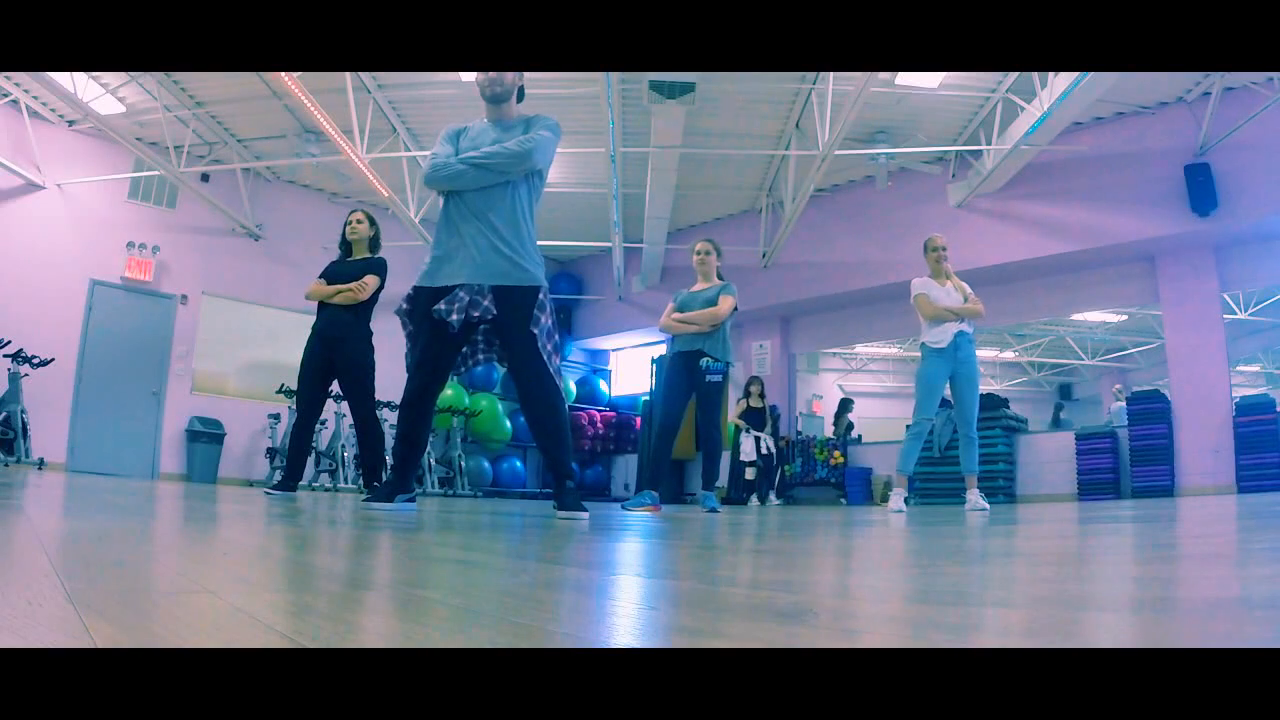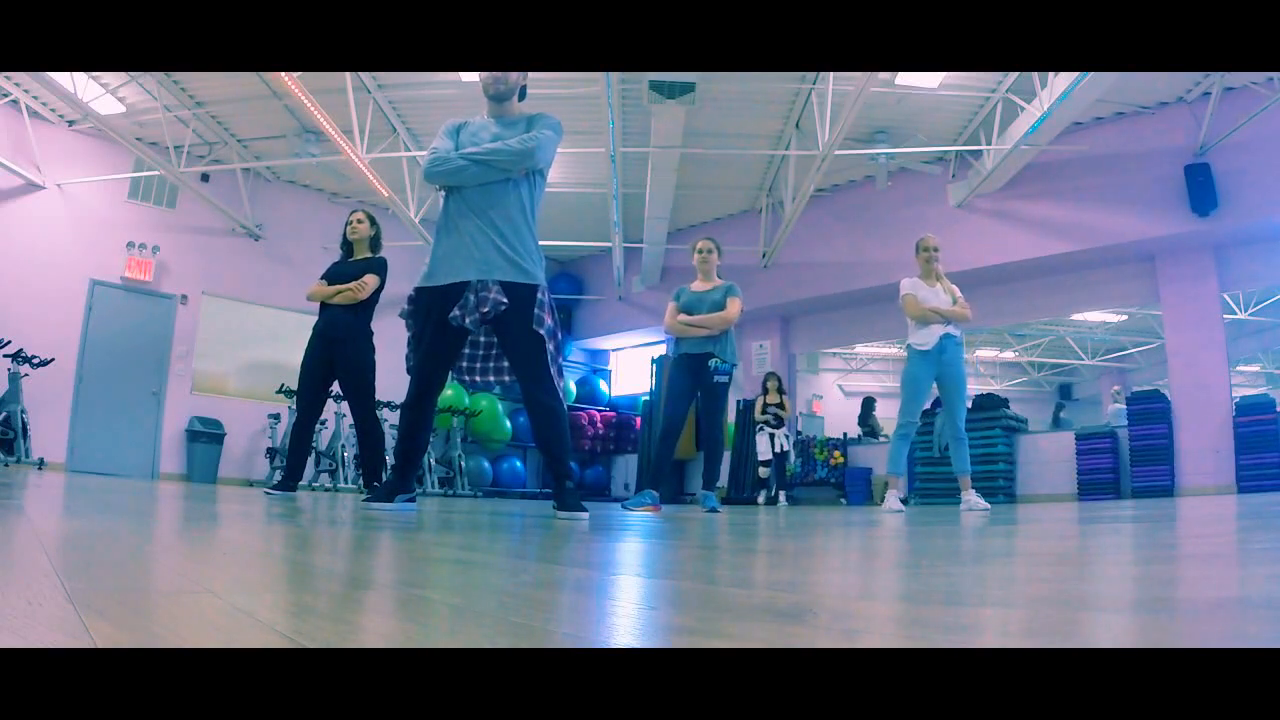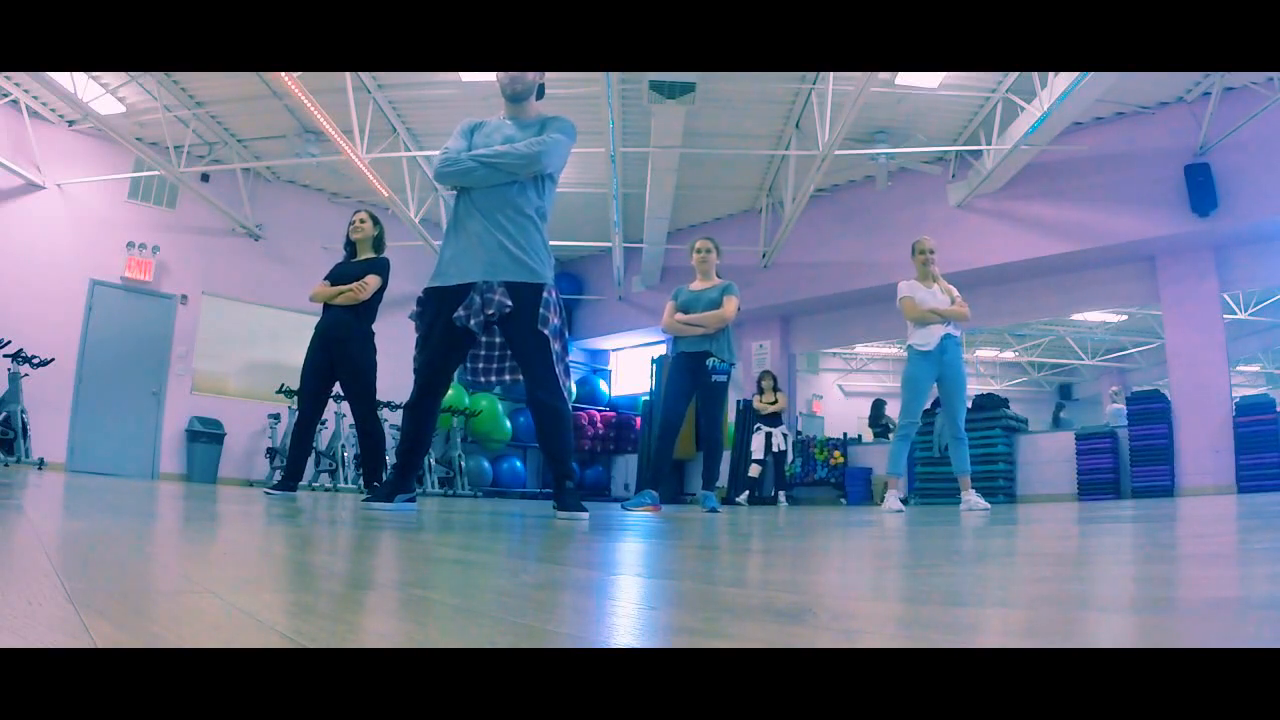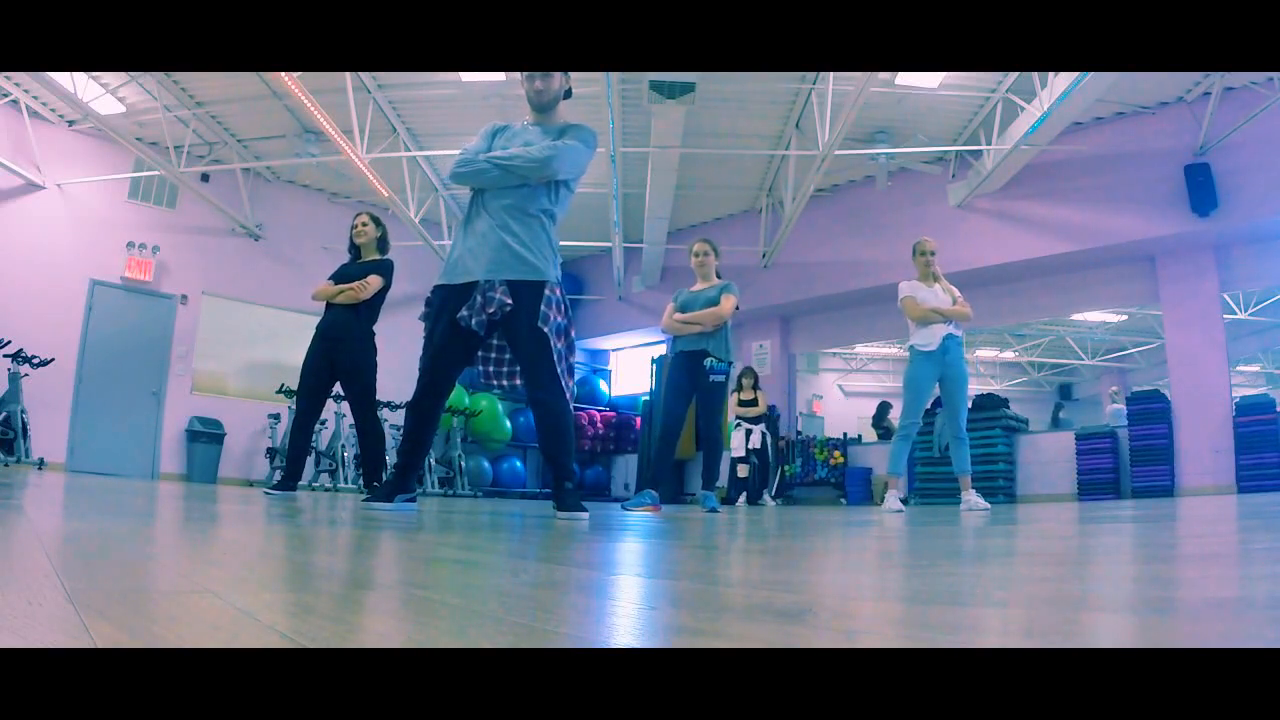
dt=0.5s
person 1, frame 1
left shoulder: (541, 127)
right shoulder: (455, 133)
left elbow: (528, 155)
right elbow: (434, 174)
left wrist: (466, 164)
right wrist: (504, 168)
left hip: (516, 277)
right hip: (446, 276)
left knee: (539, 387)
right knee: (420, 385)
left ankle: (565, 487)
right ankle: (401, 483)
person 1, frame 2
left shoulder: (543, 125)
right shoulder: (456, 128)
left elbow: (530, 152)
right elbow: (434, 169)
left wrist: (465, 161)
right wrist: (505, 164)
left hip: (517, 274)
right hip: (448, 274)
left knee: (541, 387)
right knee: (423, 385)
left ankle: (564, 488)
right ankle: (401, 483)
person 1, frame 3
left shoulder: (557, 128)
right shoulder: (471, 129)
left elbow: (538, 158)
right elbow: (444, 169)
left wrist: (477, 161)
right wrist: (513, 168)
left hip: (524, 275)
right hip: (456, 273)
left knee: (546, 387)
right knee: (427, 384)
left ankle: (565, 489)
right ankle: (401, 483)
person 1, frame 4
left shoulder: (579, 137)
right shoulder: (497, 131)
left elbow: (548, 162)
right elbow: (460, 170)
left wrist: (492, 163)
right wrist: (524, 168)
left hip: (530, 275)
right hip: (464, 272)
left knee: (546, 387)
right knee: (430, 383)
left ankle: (564, 489)
right ankle: (402, 483)
person 2, frame 1
left shoulder: (377, 264)
right shoulder: (334, 265)
left elbow: (361, 294)
right elbow: (310, 293)
left wrist: (327, 295)
right wrist: (344, 287)
left hip: (354, 340)
right hip: (320, 339)
left knee: (363, 412)
right knee: (305, 410)
left ankle: (374, 484)
right ankle: (289, 479)
person 2, frame 2
left shoulder: (377, 263)
right shoulder: (336, 265)
left elbow: (361, 294)
right elbow: (312, 294)
left wrist: (328, 295)
right wrist: (343, 288)
left hip: (355, 340)
right hip: (321, 338)
left knee: (364, 412)
right knee: (305, 409)
left ankle: (374, 483)
right ankle: (290, 479)
person 2, frame 3
left shoulder: (380, 264)
right shoulder: (340, 266)
left elbow: (363, 295)
right elbow: (314, 295)
left wrist: (330, 296)
right wrist: (345, 288)
left hip: (356, 341)
right hip: (323, 338)
left knee: (365, 412)
right knee: (307, 409)
left ankle: (375, 484)
right ankle: (290, 479)
person 2, frame 4
left shoulder: (384, 265)
right shoulder: (345, 267)
left elbow: (363, 294)
right elbow: (317, 294)
left wrist: (332, 296)
right wrist: (346, 287)
left hip: (356, 341)
right hip: (324, 338)
left knee: (364, 412)
right knee: (305, 408)
left ankle: (374, 484)
right ankle: (290, 479)
person 3, frame 1
left shoulder: (961, 285)
right shoulder: (920, 284)
left elbow: (980, 311)
right elbow: (929, 312)
left wrist: (949, 308)
right wrist: (963, 312)
left hip: (965, 351)
right hip: (935, 351)
left knee: (968, 424)
right knee: (922, 421)
left ankle: (972, 493)
right ankle: (898, 490)
person 3, frame 2
left shoulder: (951, 288)
right shoulder: (909, 284)
left elbow: (967, 315)
right elbow: (915, 313)
left wrist: (935, 309)
right wrist: (950, 313)
left hip: (952, 352)
right hip: (921, 352)
left knee: (957, 425)
right knee: (907, 423)
left ankle: (967, 494)
right ankle: (892, 493)
person 3, frame 3
left shoulder: (948, 288)
right shoulder: (906, 287)
left elbow: (965, 314)
right elbow: (912, 314)
left wrist: (934, 310)
right wrist: (948, 314)
left hip: (952, 353)
right hip: (921, 353)
left knee: (957, 426)
right knee: (908, 423)
left ankle: (967, 494)
right ankle: (892, 494)
person 3, frame 4
left shoulder: (949, 288)
right shoulder: (907, 287)
left elbow: (967, 314)
right elbow: (915, 314)
left wrist: (936, 309)
right wrist: (950, 314)
left hip: (954, 353)
right hip: (923, 353)
left knee: (958, 426)
right knee: (909, 424)
left ankle: (967, 494)
right ankle: (892, 494)
person 4, frame 1
left shoulder: (726, 289)
right shoulder: (681, 294)
left elbow: (720, 314)
right elbow: (664, 324)
left wrist: (681, 316)
right wrist: (697, 326)
left hip: (711, 359)
right hip: (679, 359)
left knee: (709, 426)
right knee: (665, 424)
left ankle: (708, 492)
right ankle: (650, 492)
person 4, frame 2
left shoulder: (729, 289)
right shoulder: (681, 291)
left elbow: (730, 318)
right elbow: (669, 326)
left wrist: (689, 319)
right wrist: (707, 329)
left hip: (717, 360)
right hip: (683, 361)
left knee: (712, 427)
right knee: (670, 424)
left ankle: (708, 492)
right ankle: (650, 491)
person 4, frame 3
left shoulder: (728, 288)
right shoulder: (680, 291)
left elbow: (726, 317)
right elbow: (666, 325)
left wrist: (685, 318)
right wrist: (702, 327)
left hip: (714, 359)
right hip: (682, 360)
left knee: (711, 427)
right knee: (667, 423)
left ankle: (708, 492)
right ankle: (649, 491)
person 4, frame 4
left shoulder: (726, 287)
right shoulder: (681, 294)
left elbow: (723, 313)
right elbow: (666, 325)
left wrist: (684, 317)
right wrist: (700, 326)
left hip: (713, 359)
right hip: (681, 359)
left knee: (710, 427)
right knee: (668, 425)
left ankle: (708, 492)
right ankle: (650, 491)
